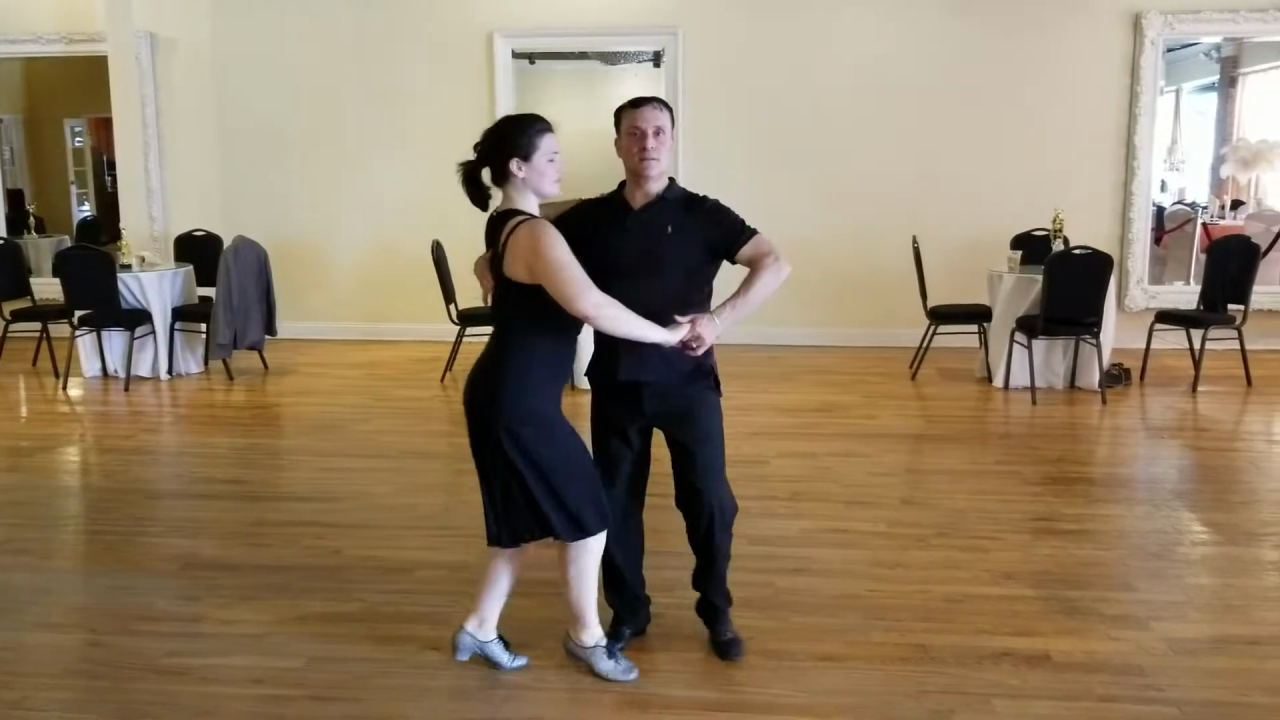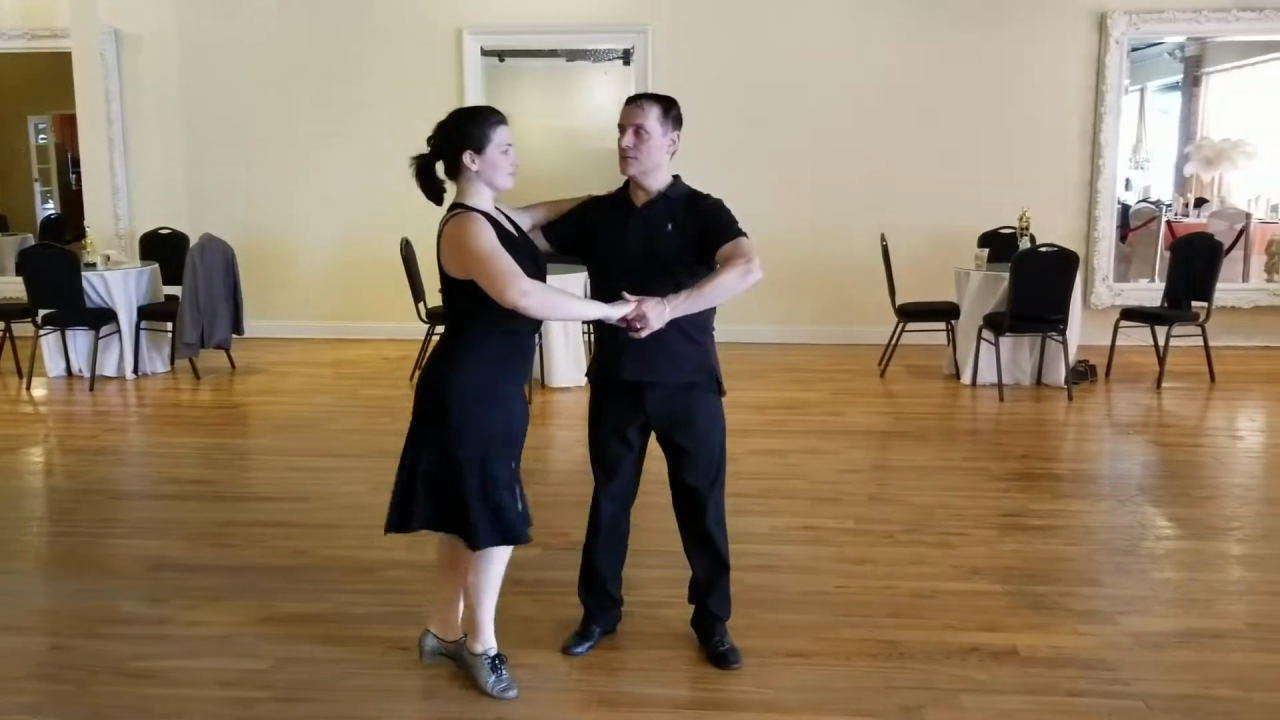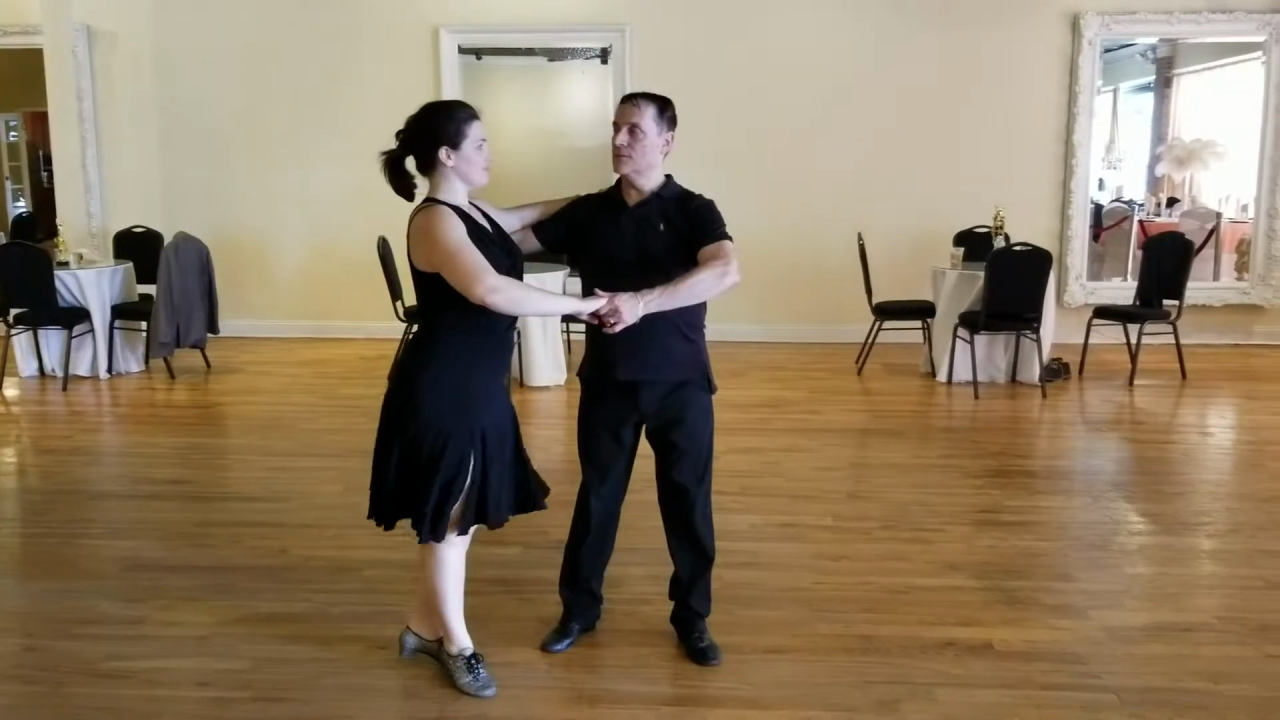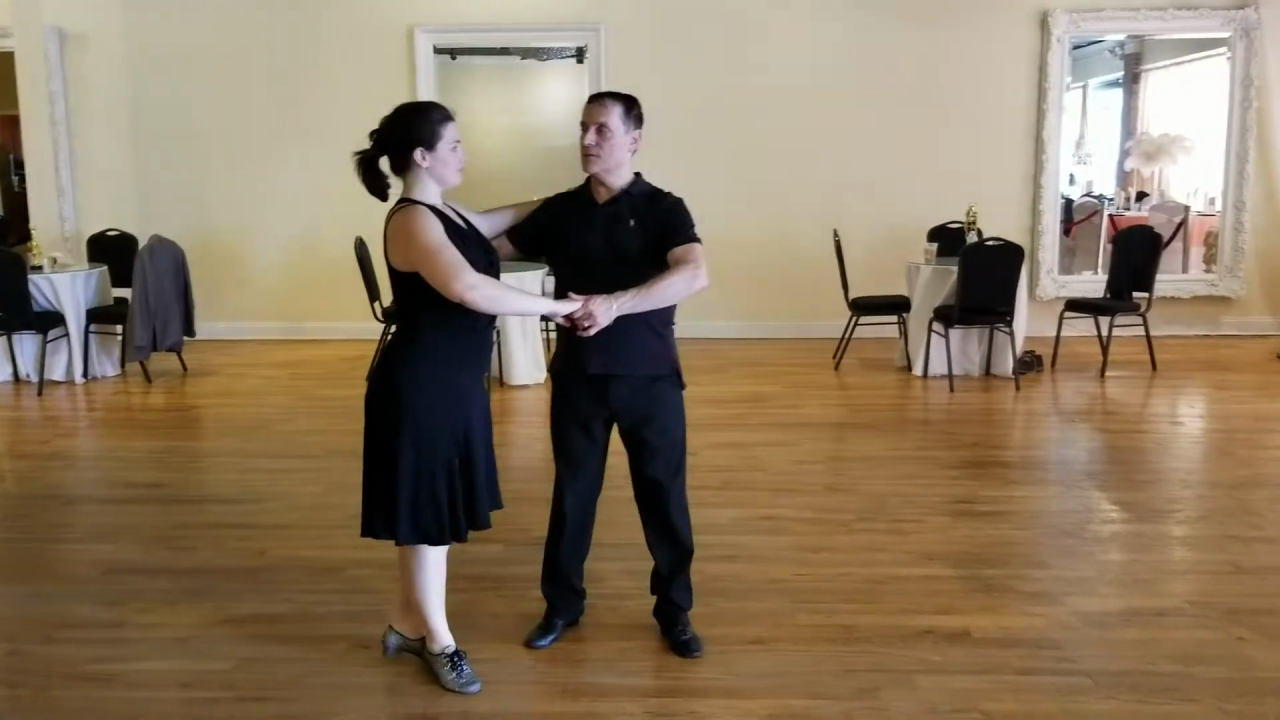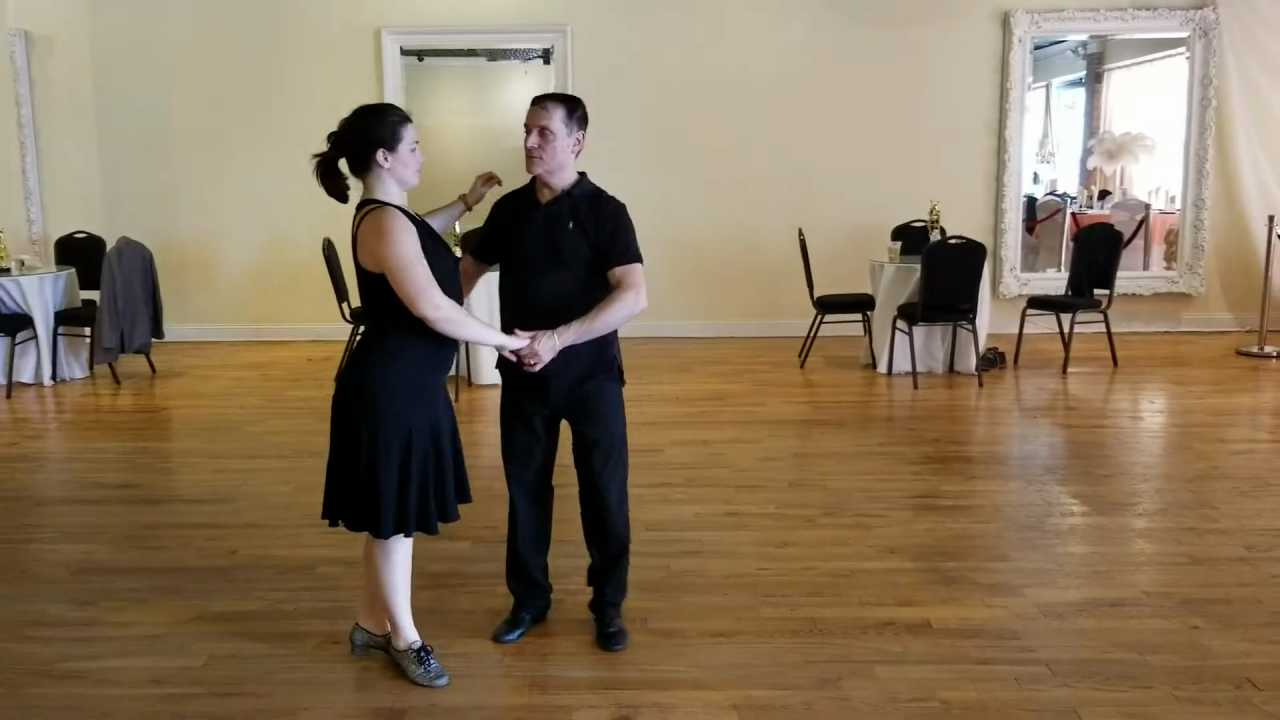
dt=0.4s
person 1, frame 1
left shoulder: (506, 224)
right shoulder: (535, 236)
right elbow: (589, 306)
right wrist: (665, 335)
left hip: (510, 391)
right hip: (518, 399)
left knee: (534, 521)
right knee: (584, 519)
left ankle: (479, 629)
right ankle: (587, 636)
person 1, frame 2
left shoulder: (494, 216)
right shoulder: (466, 227)
left elbow: (540, 215)
right elbow: (523, 296)
right wrist: (609, 310)
left hip: (495, 389)
right hip: (466, 394)
left knee: (472, 519)
right knee: (495, 524)
left ankle: (443, 630)
right ankle: (481, 645)
person 1, frame 3
left shoulder: (470, 211)
right shoulder: (434, 221)
left elbow: (520, 219)
right elbow: (491, 291)
right wrist: (578, 304)
left hip: (479, 386)
right hip: (440, 390)
left knee: (459, 517)
right knee: (448, 521)
left ankle: (423, 627)
right ankle: (456, 644)
person 1, frame 4
left shoulder: (441, 213)
right shoulder: (412, 220)
left elbow: (490, 224)
right elbow: (470, 289)
right wrist: (554, 306)
left hip: (454, 385)
right hip: (420, 390)
left knee: (436, 515)
right knee: (426, 518)
left ankle: (406, 627)
right ankle: (438, 641)
person 1, frame 5
left shoulder: (391, 217)
right shoulder: (383, 222)
right elbow: (432, 308)
left wrist: (467, 202)
right wrist: (505, 340)
left hip: (411, 384)
right hip: (389, 388)
left knee: (398, 514)
right knee: (394, 516)
left ankle: (372, 623)
right ankle: (403, 637)
person 2, frame 1
left shoulder: (703, 214)
right shoulder: (590, 217)
left elbow: (774, 263)
left wrist: (720, 317)
right wrist: (490, 269)
left hip: (688, 381)
right hip: (617, 384)
left knee: (709, 499)
right knee: (617, 502)
left ankle: (716, 609)
right ankle: (628, 612)
person 2, frame 2
left shoulder: (702, 211)
right shoulder: (595, 214)
left elbow: (747, 268)
left wrist: (669, 307)
left hip: (689, 383)
right hip: (616, 383)
left knee: (701, 502)
right knee: (609, 497)
left ankle: (712, 619)
right ankle: (599, 610)
person 2, frame 3
left shoulder: (694, 211)
right shoulder: (587, 212)
left elbow: (725, 272)
right elbow: (512, 239)
left wrist: (641, 302)
left hip: (680, 383)
right hip: (608, 382)
left knee: (687, 501)
right knee: (597, 495)
left ankle: (691, 617)
right ankle: (579, 608)
person 2, frame 4
left shoulder: (662, 208)
right shoulder: (559, 211)
left elbow: (694, 275)
right elbow: (491, 246)
left wrist: (614, 304)
left hip: (649, 378)
right hip: (578, 377)
left knee: (663, 494)
right knee: (572, 491)
left ankle: (674, 610)
right ankle: (562, 604)
person 2, frame 5
left shoulder: (604, 211)
right shoulder: (509, 209)
left elbow: (633, 296)
right elbow: (469, 268)
left wrist: (559, 338)
left hip: (591, 373)
right hip: (524, 375)
left knee: (604, 487)
right knee: (525, 487)
left ankle: (608, 603)
right ankle: (529, 598)
